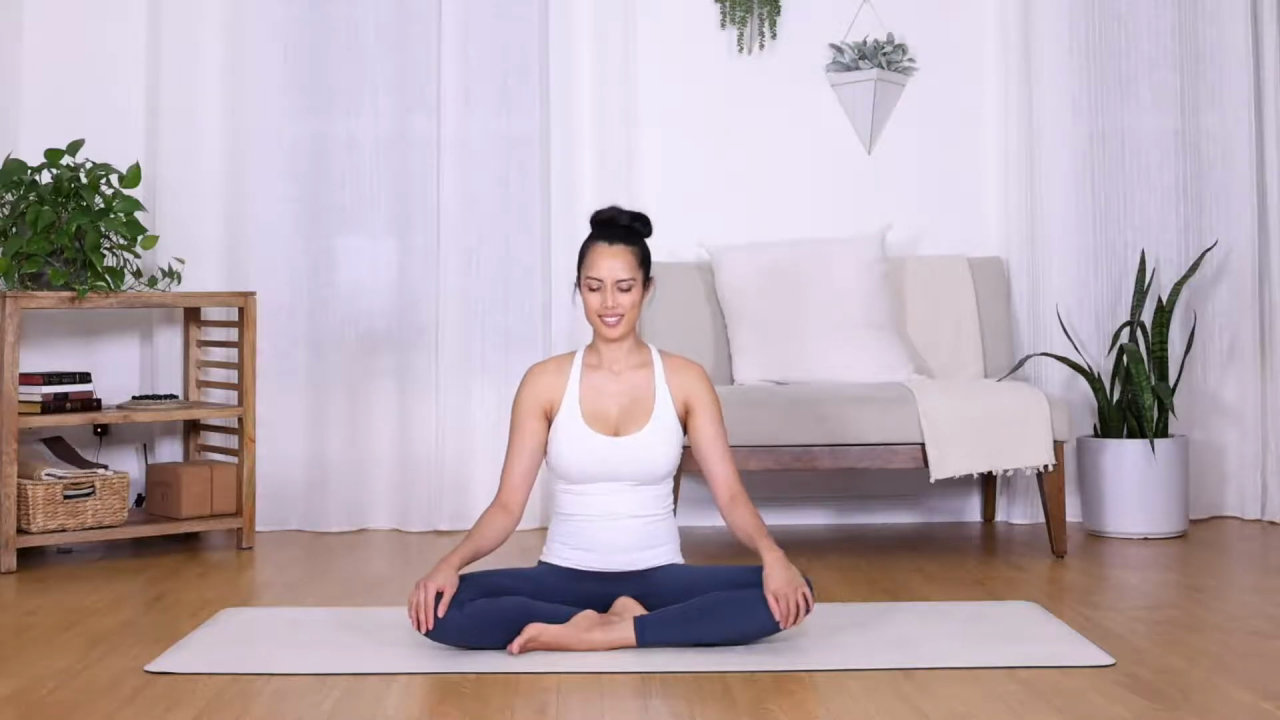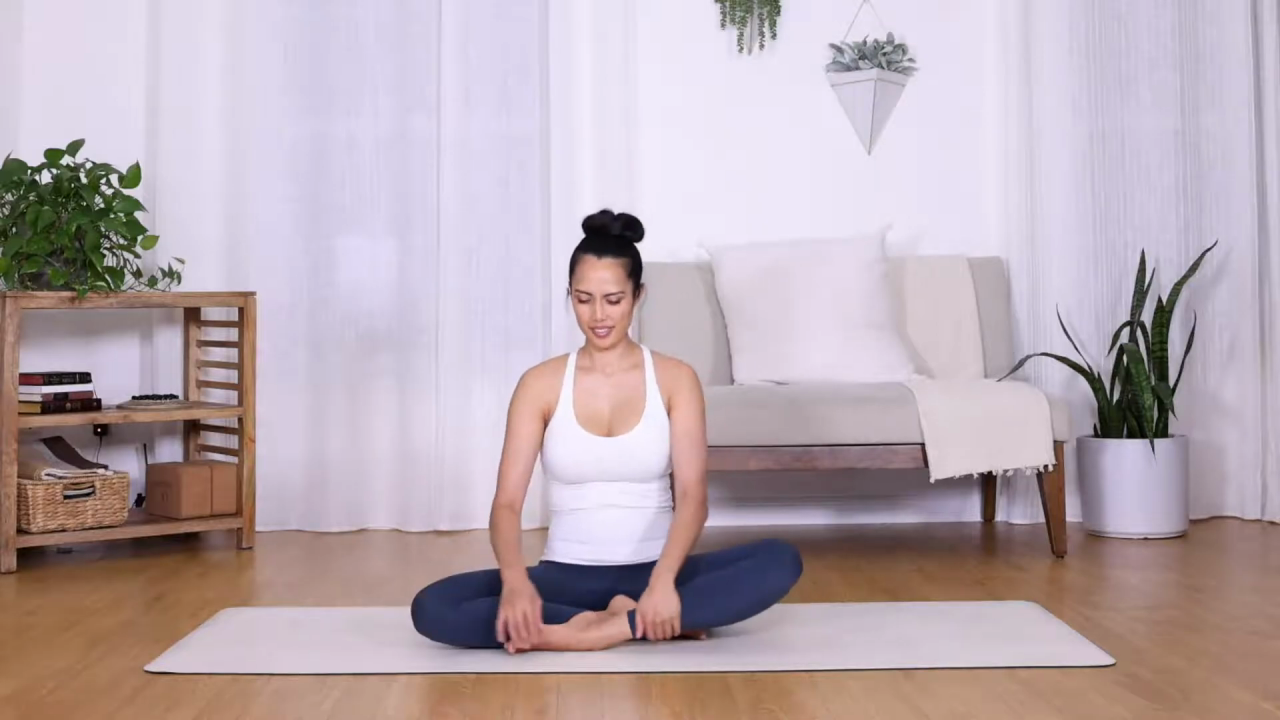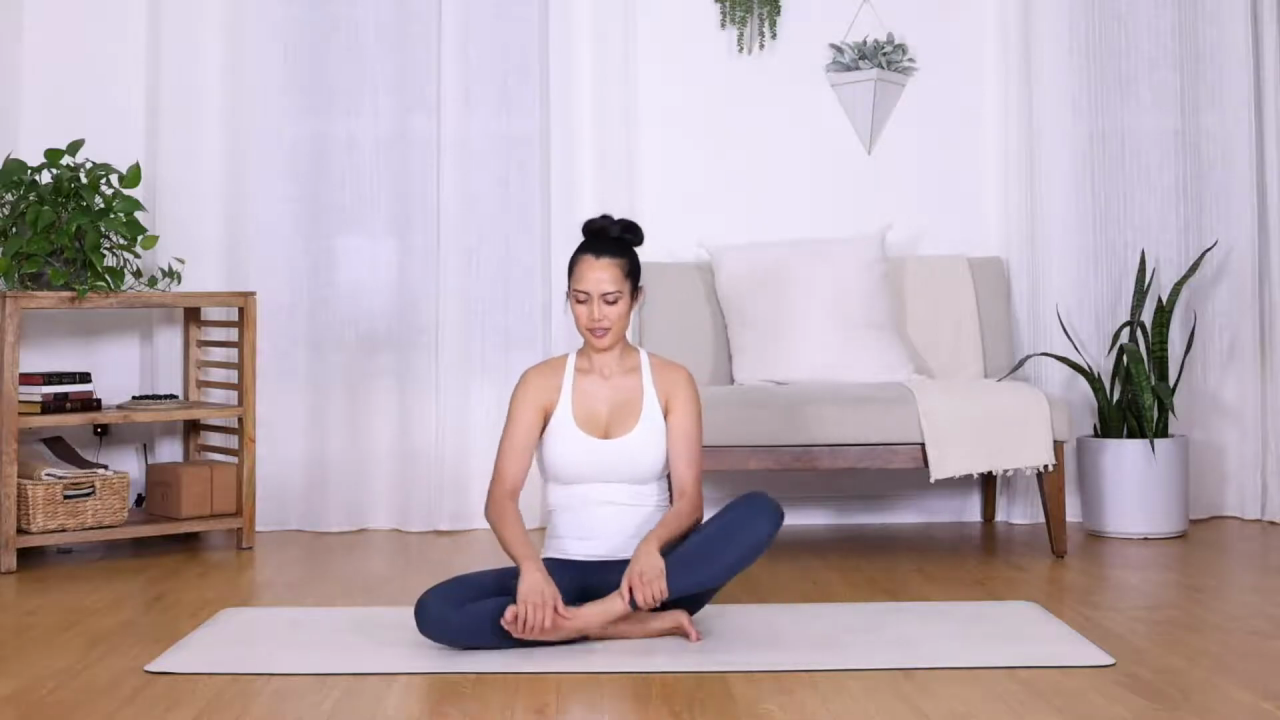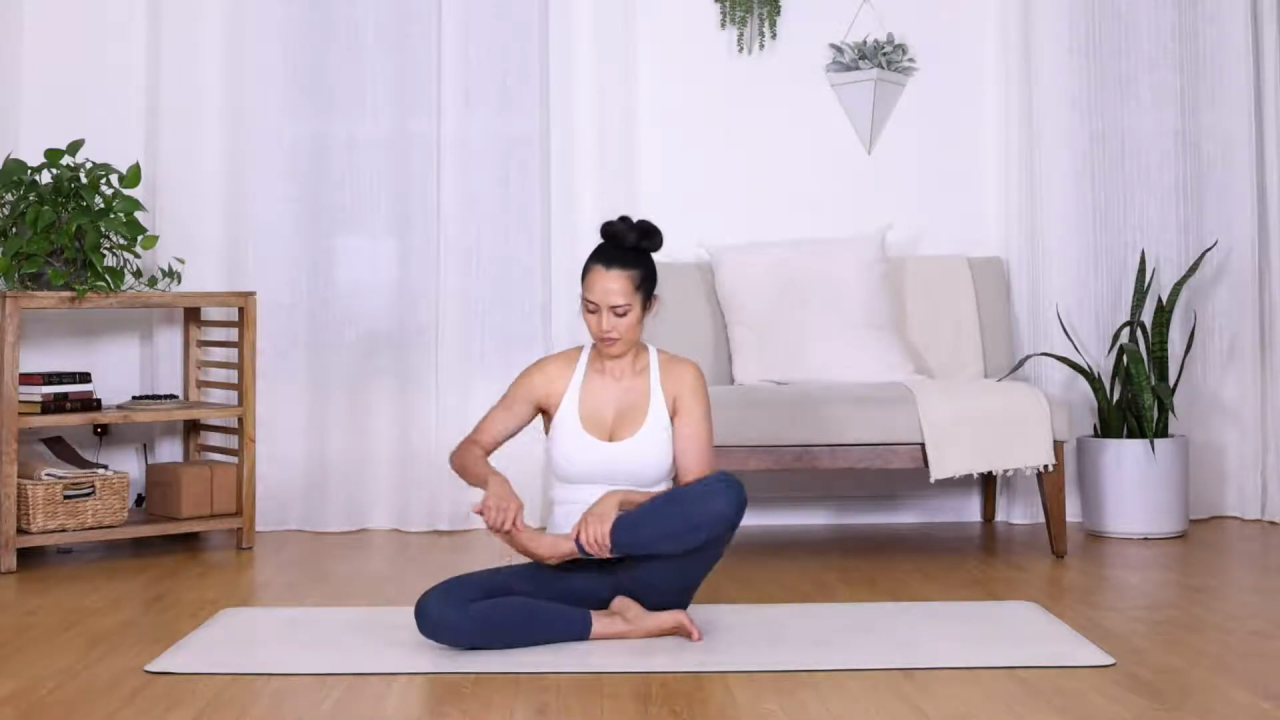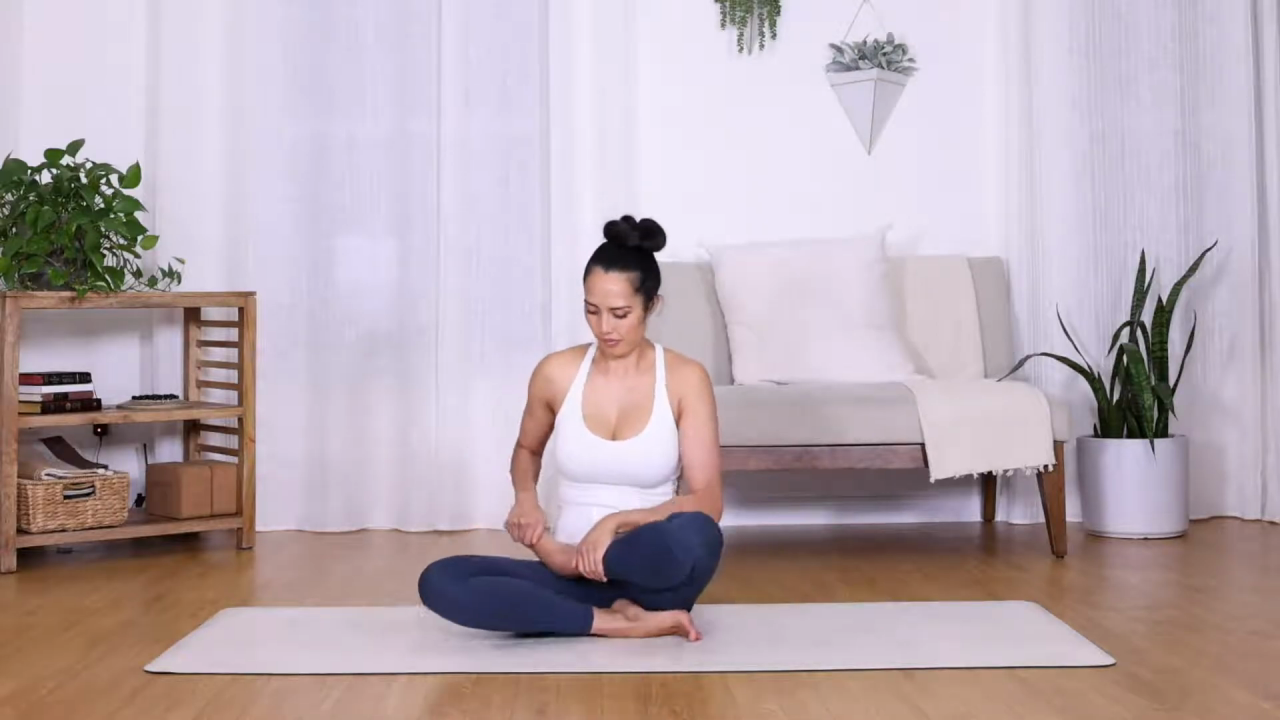
dt=0.4s
person 1, frame 1
left shoulder: (686, 380)
right shoulder: (545, 381)
left elbow: (730, 494)
right elbow: (508, 503)
left wrist: (771, 552)
right wrist: (452, 562)
left hip: (657, 577)
right hip: (566, 577)
left knee: (787, 591)
right knee: (436, 609)
left ankle: (599, 633)
person 1, frame 2
left shoulder: (675, 379)
right shoulder: (540, 384)
left elbow: (692, 496)
right elbow: (507, 501)
left wrist: (662, 580)
right wrist: (514, 580)
left hip: (655, 573)
right hip: (567, 575)
left knee: (780, 562)
right knee: (431, 608)
left ankle: (606, 629)
right ankle: (634, 624)
person 1, frame 3
left shoulder: (672, 381)
right shoulder: (541, 383)
left elbow: (690, 501)
right elbow: (501, 496)
left wrist: (652, 547)
right wrist: (531, 567)
left hip: (648, 575)
right hip: (565, 573)
left knee: (761, 512)
right knee: (435, 612)
left ankle: (596, 615)
right ankle: (632, 622)
person 1, frame 4
left shoulder: (680, 378)
right shoulder: (551, 376)
left elbow: (700, 490)
right elbow: (465, 453)
left wrist: (618, 500)
right wrist: (495, 482)
left hip: (649, 575)
right hip: (568, 575)
left knee: (726, 491)
right knee: (436, 613)
right ankle: (616, 624)
person 1, frame 5
left shoulder: (686, 379)
right shoulder: (555, 373)
left elbow: (707, 502)
right elbow: (526, 451)
left wrist: (617, 522)
right wrist: (526, 497)
left hip: (651, 575)
right hip: (567, 570)
left knee: (694, 536)
right knee: (439, 583)
right ankle: (617, 623)
